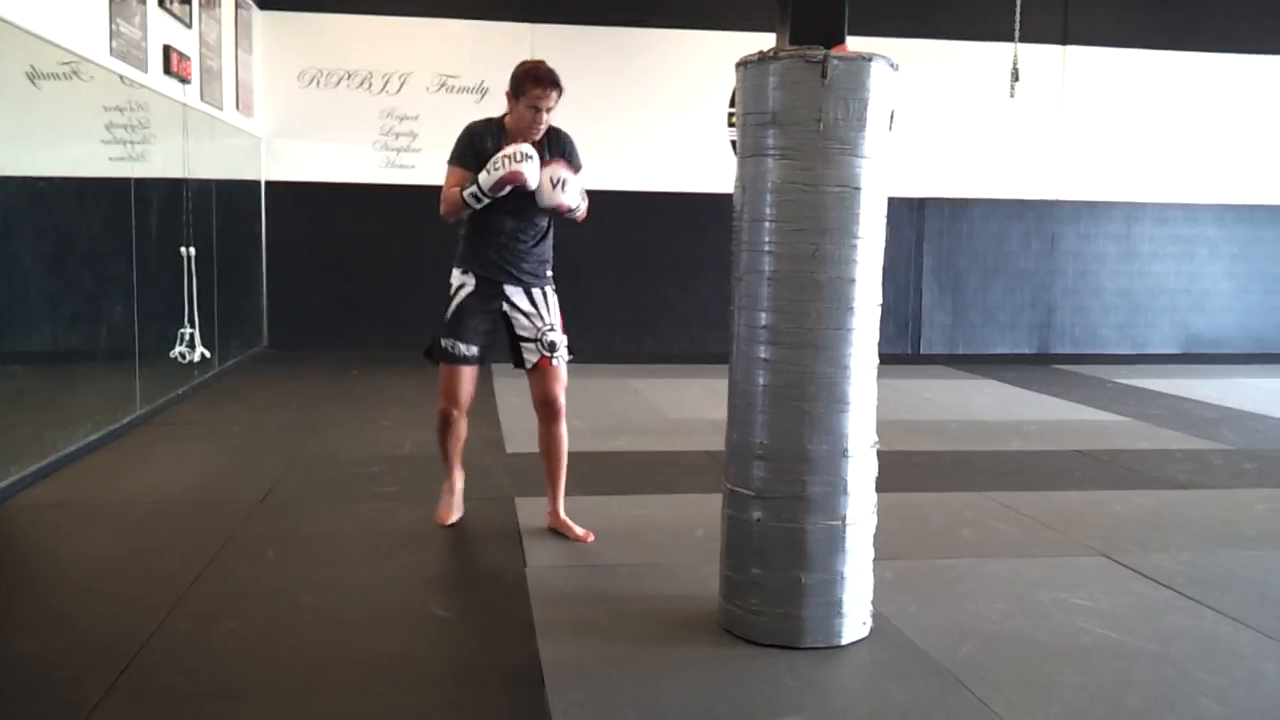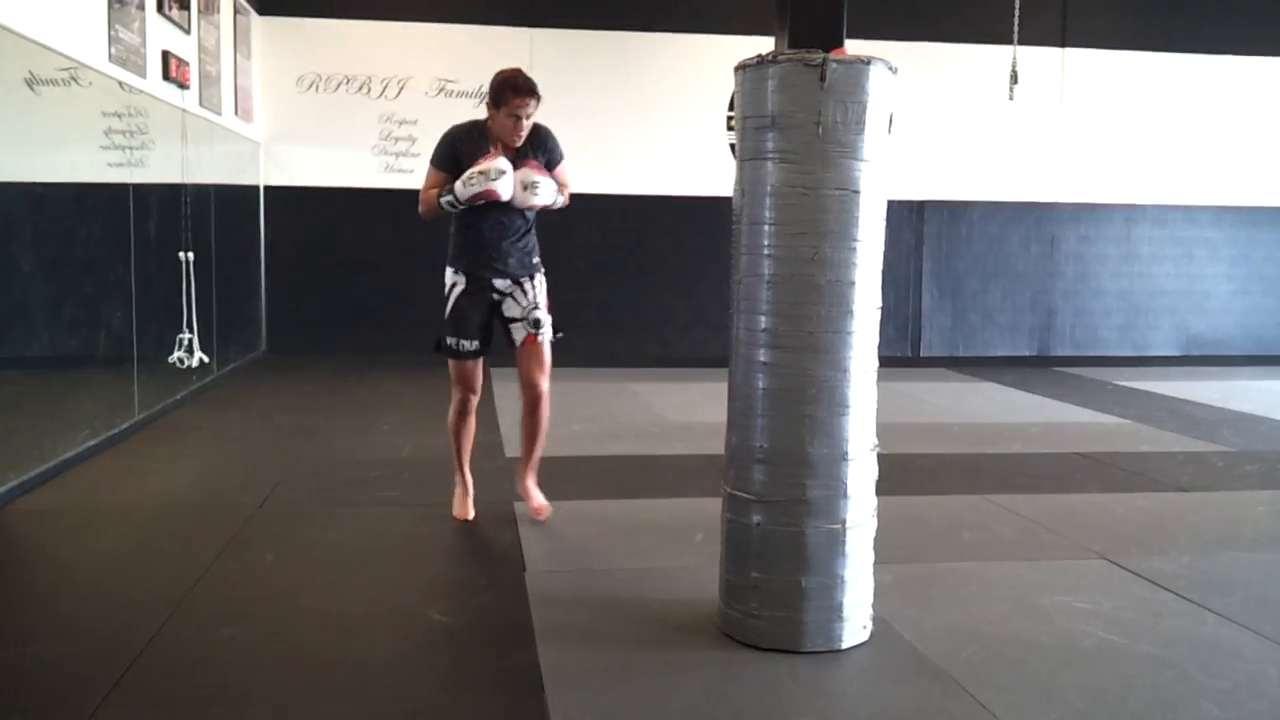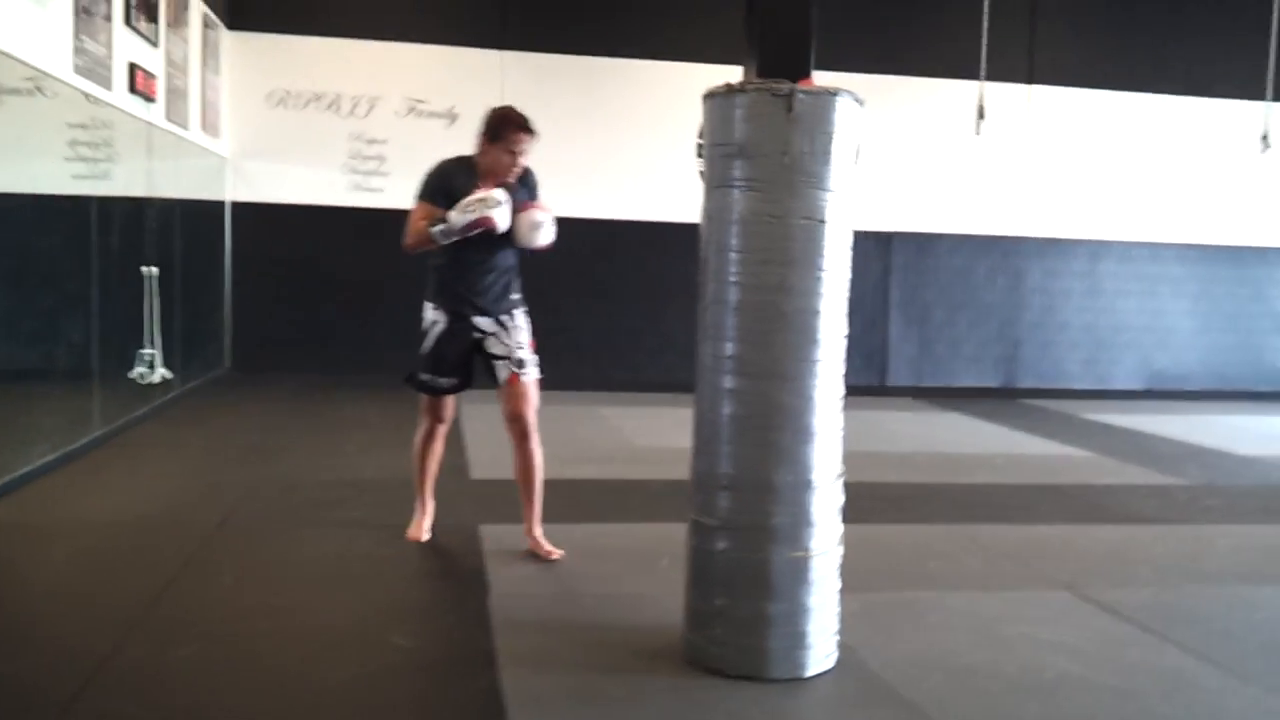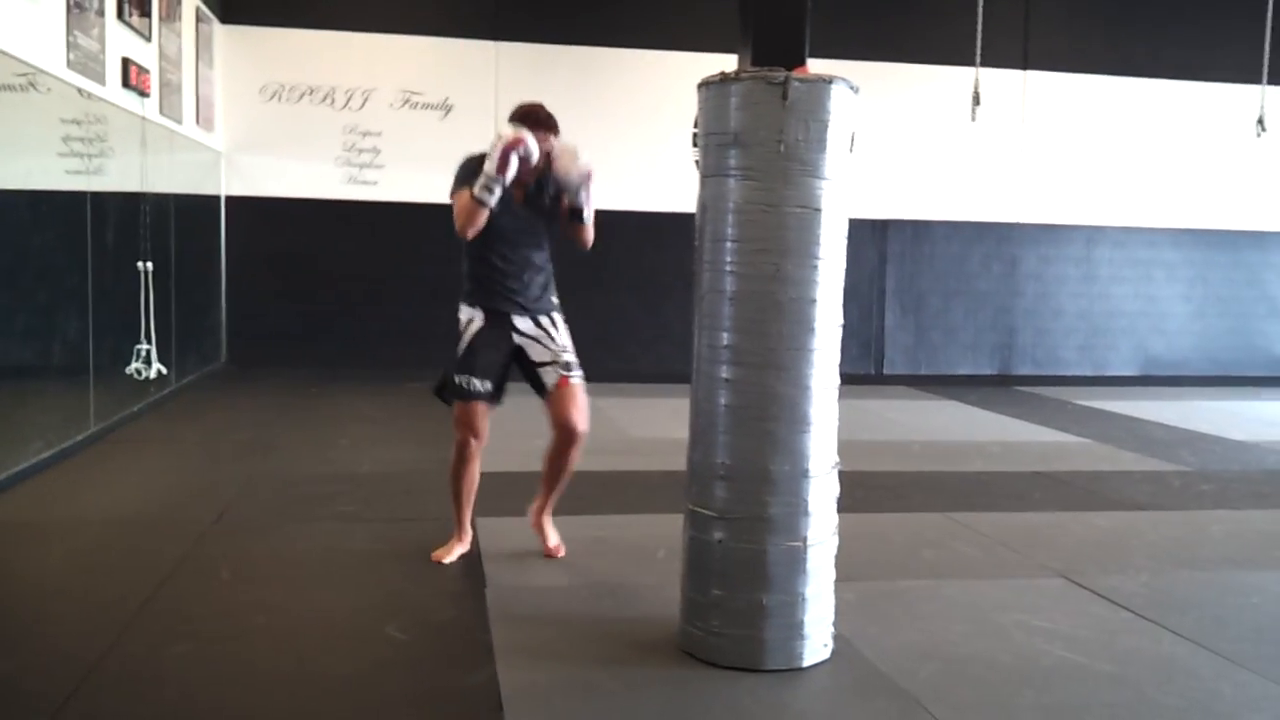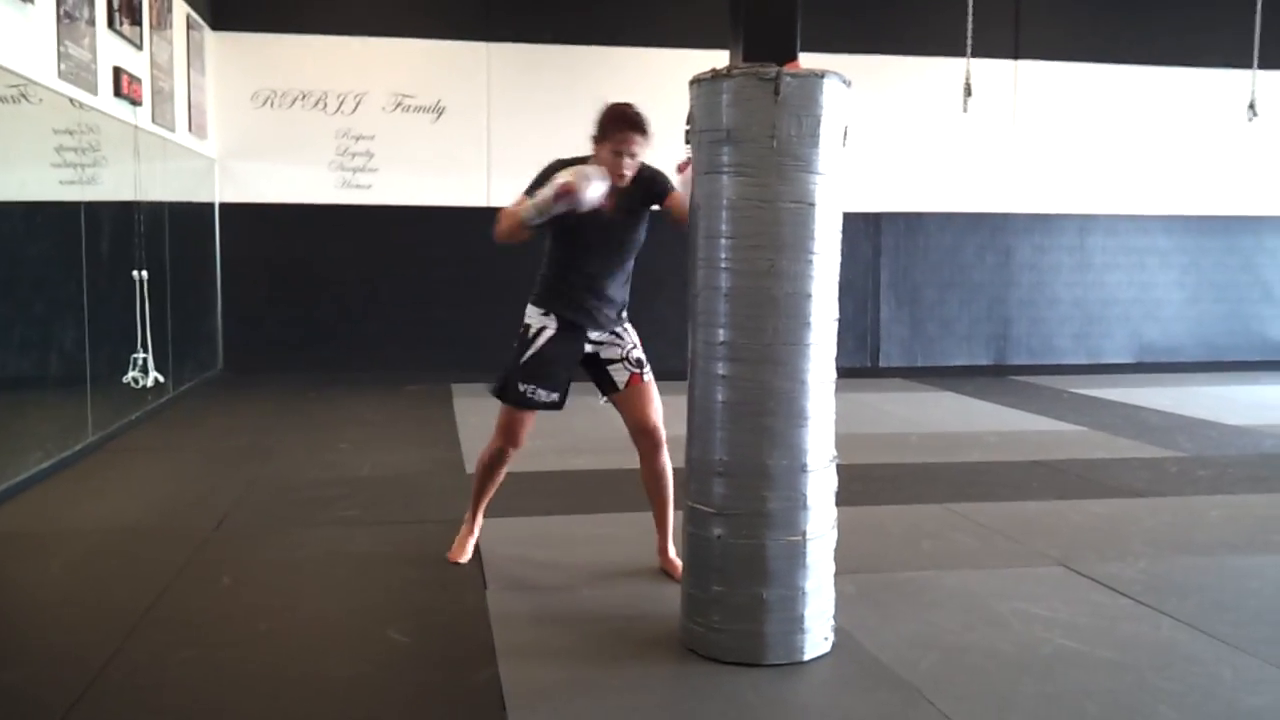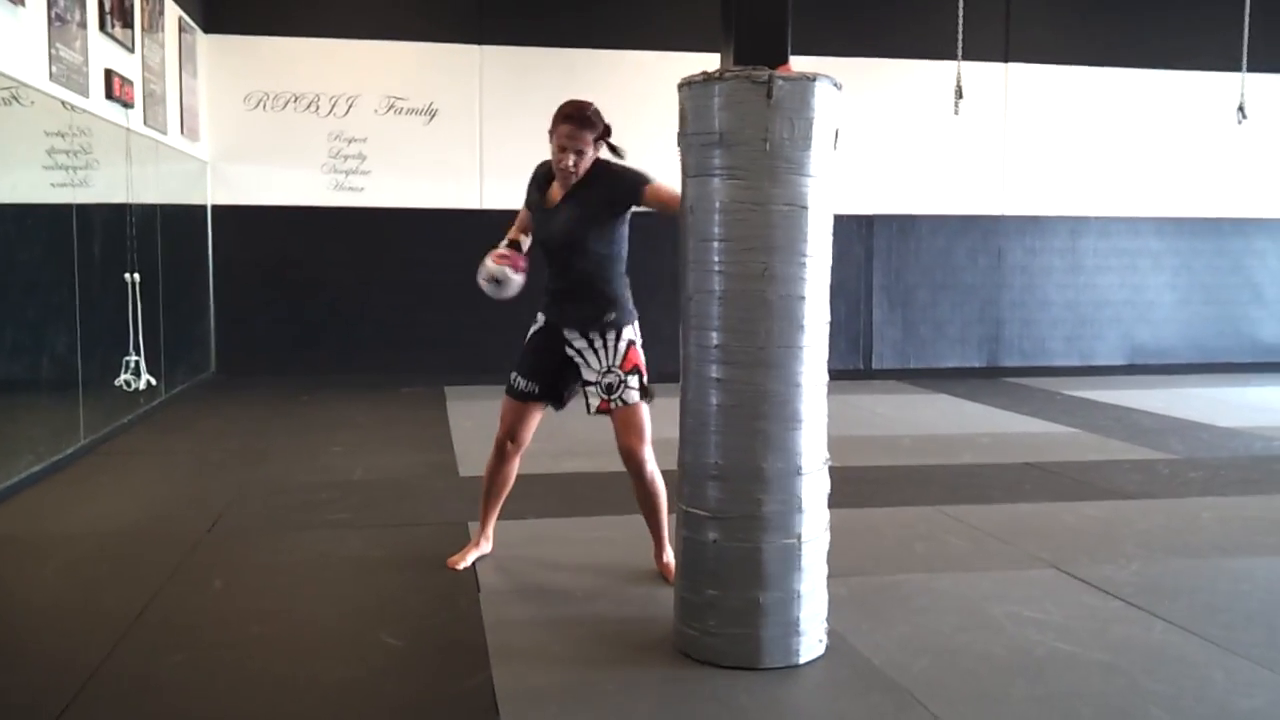
dt=0.4s
person 1, frame 1
left shoulder: (560, 145)
right shoulder: (477, 137)
left elbow: (580, 210)
right elbow: (448, 208)
left wrist: (569, 199)
right wrist: (490, 183)
left hip: (533, 283)
right hip: (476, 280)
left knee: (552, 402)
right knee: (452, 401)
left ankle: (556, 511)
right ankle: (452, 481)
person 1, frame 2
left shoulder: (542, 141)
right shoulder: (459, 140)
left elbow: (564, 195)
right elbow: (426, 205)
left wrist: (547, 194)
right wrist: (463, 191)
left hip: (521, 273)
right hip: (469, 276)
left knee: (536, 388)
right knee: (466, 390)
left ankle: (527, 478)
right ankle: (463, 485)
person 1, frame 3
left shoulder: (524, 181)
right shoulder: (447, 174)
right elbow: (412, 240)
right wrist: (459, 223)
left hip: (504, 310)
right hip: (449, 310)
left knee: (524, 420)
right knee: (436, 418)
left ankle: (534, 531)
right ankle: (425, 507)
person 1, frame 4
left shoulder: (552, 175)
right shoulder: (478, 166)
left elbow: (585, 240)
right elbow: (465, 228)
left wrist: (581, 190)
right wrist: (496, 174)
left hip: (539, 314)
right hip: (484, 315)
left knee: (572, 426)
right knee: (469, 434)
left ankle: (541, 511)
right ankle: (461, 534)
person 1, frame 5
left shoulder: (646, 182)
right shoulder: (564, 173)
right elbow: (504, 233)
right wrist: (549, 199)
left hip: (611, 323)
right hip: (555, 320)
left knee: (652, 433)
right knee: (508, 436)
left ankle: (666, 549)
right ankle: (470, 528)
person 1, frame 6
left shoulder: (615, 180)
right shoulder: (542, 177)
left elbow: (678, 202)
right elbow: (523, 228)
right wrist: (510, 246)
left hip: (607, 328)
right hip: (554, 324)
left knee: (636, 453)
right knee: (510, 438)
left ankle: (664, 552)
right ankle: (484, 536)
